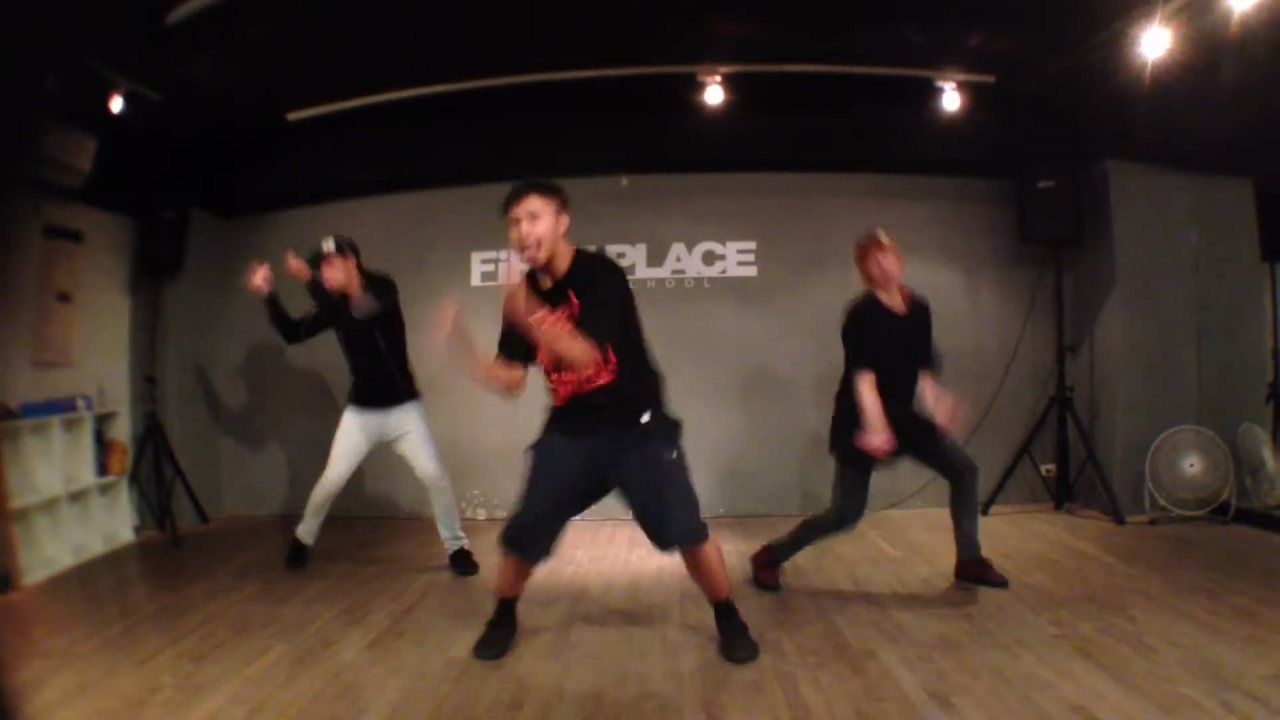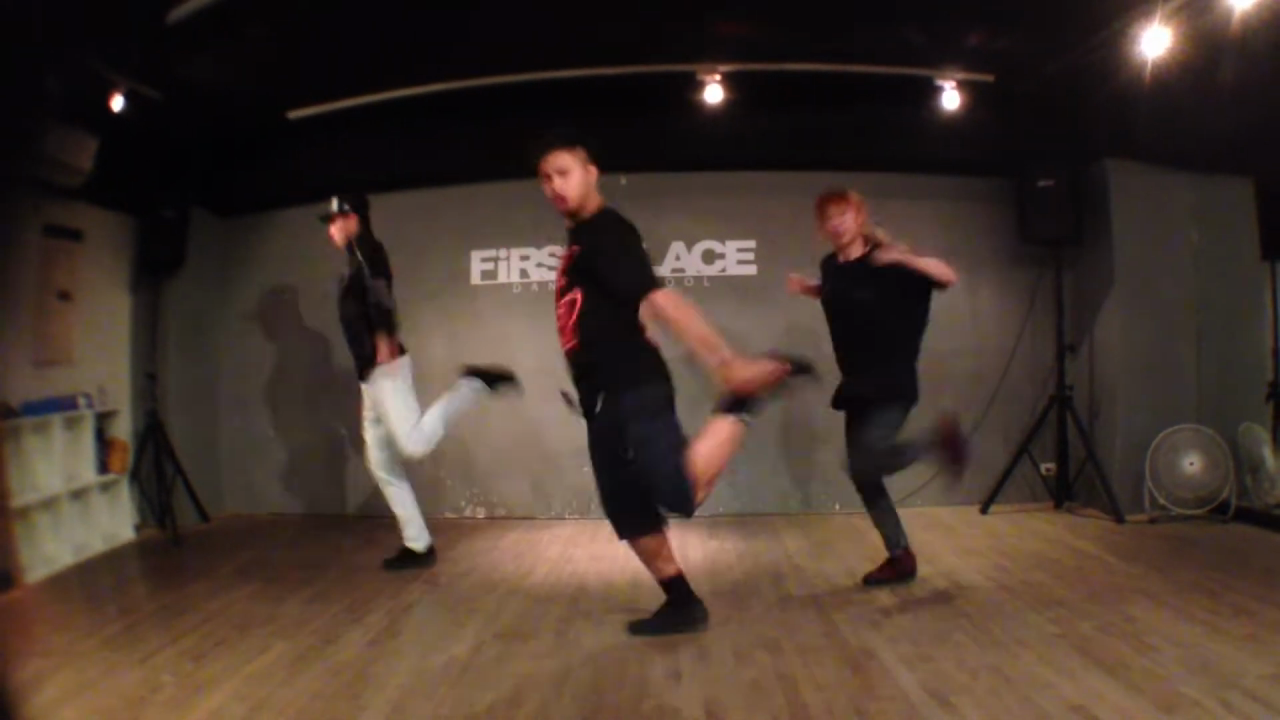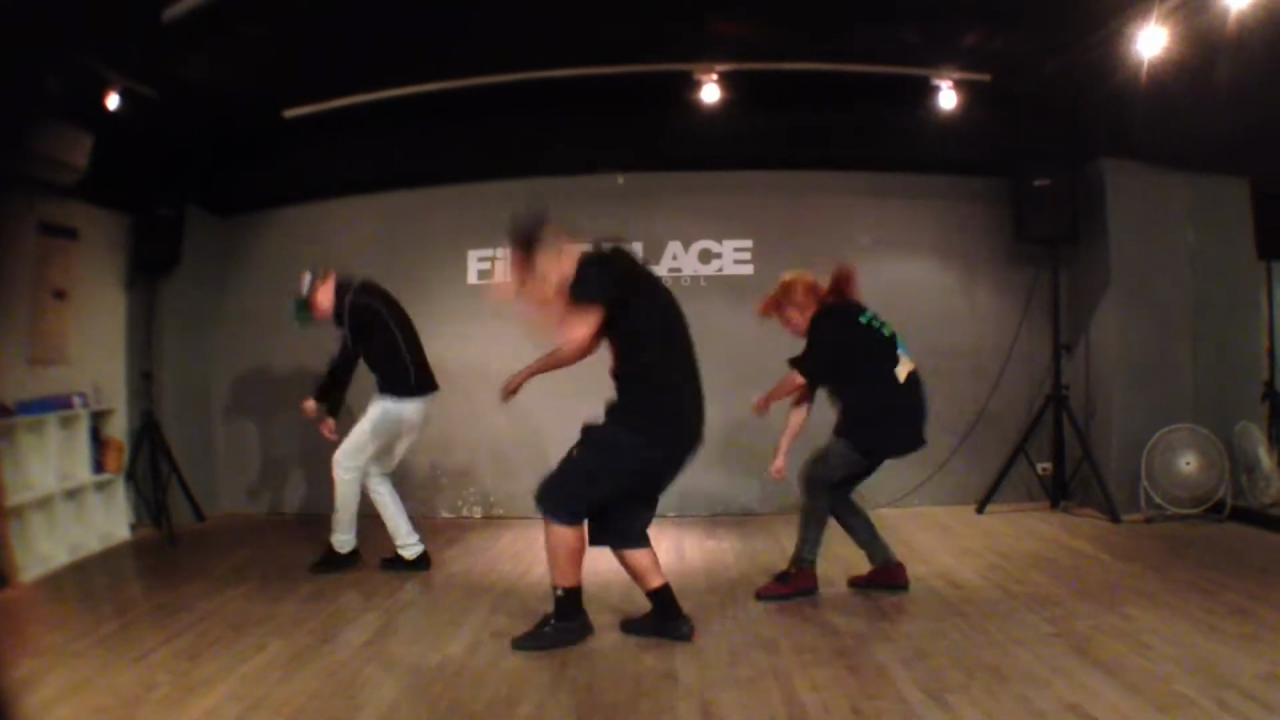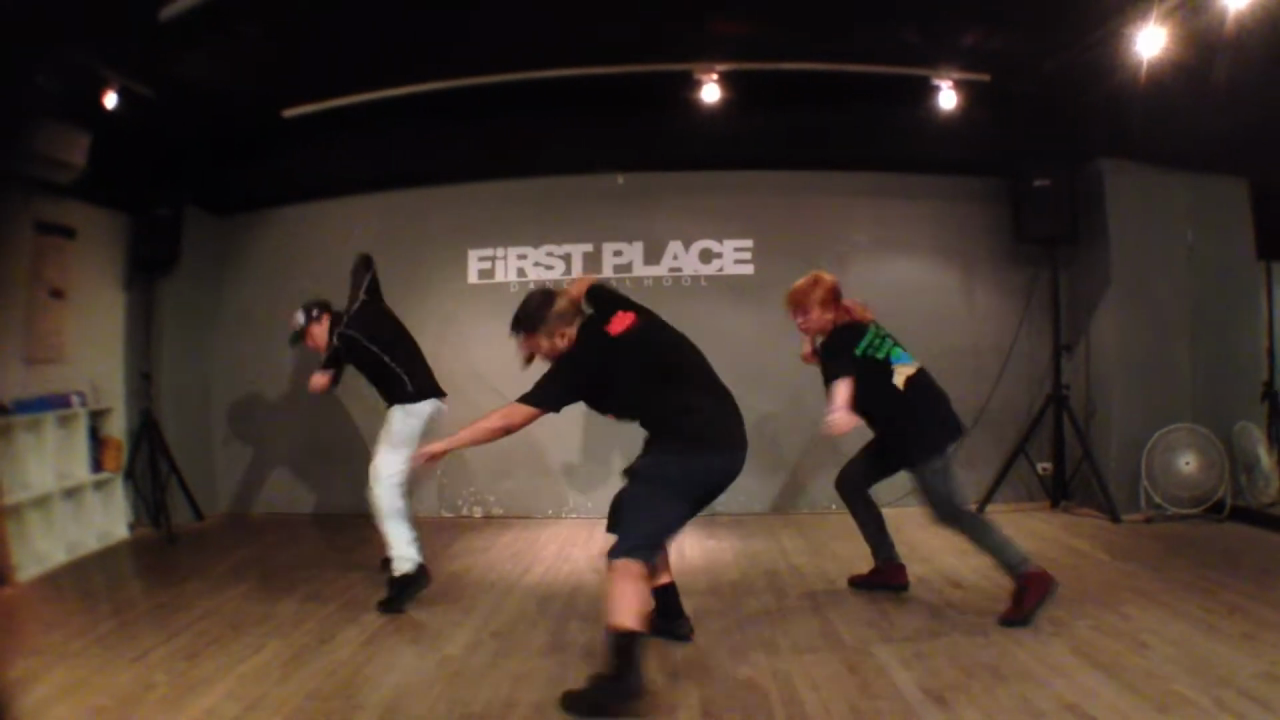
dt=0.3s
person 1, frame 1
left shoulder: (602, 277)
right shoulder: (526, 295)
left elbow: (583, 355)
right elbow: (511, 382)
left wrist: (533, 320)
right wrist: (465, 353)
left hip: (640, 427)
right hip: (571, 433)
left knee: (687, 534)
right knee: (525, 533)
left ankle: (729, 622)
right ankle: (503, 618)
person 1, frame 2
left shoulder: (607, 233)
right shoulder: (578, 240)
left elbow: (660, 299)
left wrist: (724, 359)
left hip: (629, 394)
right hip: (606, 398)
left knee: (683, 491)
right knee: (631, 512)
left ankle: (744, 397)
right ankle: (683, 604)
person 1, frame 3
left shoulder: (600, 267)
right shoulder: (612, 273)
left elbow: (576, 339)
right elbow: (583, 344)
left wrist: (528, 288)
right wrist: (526, 373)
left hip: (644, 423)
right hip: (676, 422)
left knee: (559, 501)
right knee: (614, 519)
left ankle: (568, 616)
right ankle: (669, 616)
person 1, frame 4
left shoulder: (579, 362)
right shoulder: (612, 309)
left elbow: (512, 419)
right elbow: (580, 287)
left wrist: (446, 444)
left hip: (687, 449)
right hip: (724, 444)
left knee: (632, 550)
right knee: (636, 514)
left ankle: (623, 675)
right ankle: (669, 612)
person 2, frame 1
left shoulder: (919, 310)
right shoulder: (863, 315)
left elbow: (922, 369)
right elbow: (862, 374)
left wrist: (934, 401)
right wrist: (873, 425)
left hip: (906, 419)
right hip: (859, 422)
left knee: (964, 470)
right knee: (845, 514)
left ankle: (970, 561)
right ankle: (770, 555)
person 2, frame 2
left shoulder: (888, 261)
right shoulder: (831, 267)
left elbow: (947, 277)
left wrist: (905, 257)
right wrist: (807, 288)
left hip: (893, 381)
right hip: (856, 382)
left knee: (868, 460)
right knee: (862, 474)
left ankle: (942, 436)
right ankle: (900, 557)
person 2, frame 3
left shoulder: (835, 322)
right shoulder: (828, 329)
left elbow: (798, 378)
right elbow: (804, 396)
left wrist: (765, 400)
right wrist: (782, 452)
left hip: (887, 415)
right hip: (881, 414)
left knee: (816, 478)
right knee: (831, 487)
left ankle: (802, 572)
right ankle: (887, 566)
person 2, frame 4
left shoulder: (839, 345)
right shoulder: (850, 331)
left elbow: (842, 382)
left wrist: (841, 412)
right wrist: (813, 347)
left hip: (920, 425)
right hip: (905, 426)
left knee: (947, 509)
right knee: (849, 482)
left ankle: (1029, 578)
right ankle: (889, 568)
person 3, frame 1
left shoulder: (383, 288)
right shoulder: (336, 301)
left elbow: (354, 315)
right elbow: (295, 333)
left wrist: (309, 282)
right wrist: (268, 294)
left hip: (402, 408)
right hip: (361, 410)
left knee: (432, 475)
right knee: (333, 481)
left ankle: (458, 547)
right ankle: (304, 537)
person 3, frame 2
left shoulder: (363, 251)
right shoulder: (361, 259)
left elbow: (381, 300)
left wrist: (384, 338)
left hip: (386, 368)
right hip: (374, 375)
left knee: (414, 444)
right knee: (380, 465)
left ankle: (476, 381)
right ankle: (418, 546)
person 3, frame 3
left shoulder: (354, 300)
right shoulder: (359, 302)
left elbow: (345, 361)
right elbow: (348, 362)
left wrist: (319, 400)
right wrist: (330, 412)
left hip: (400, 398)
right hip: (411, 397)
left knee: (346, 465)
right knee: (374, 474)
left ankle: (343, 548)
right ankle: (411, 551)
person 3, frame 4
left shoulder: (345, 334)
right shoulder: (365, 309)
right elbow: (364, 264)
left hip: (410, 404)
right hip: (424, 400)
left knee: (385, 484)
right knee: (383, 473)
left ankle: (408, 570)
right ankle: (403, 558)
